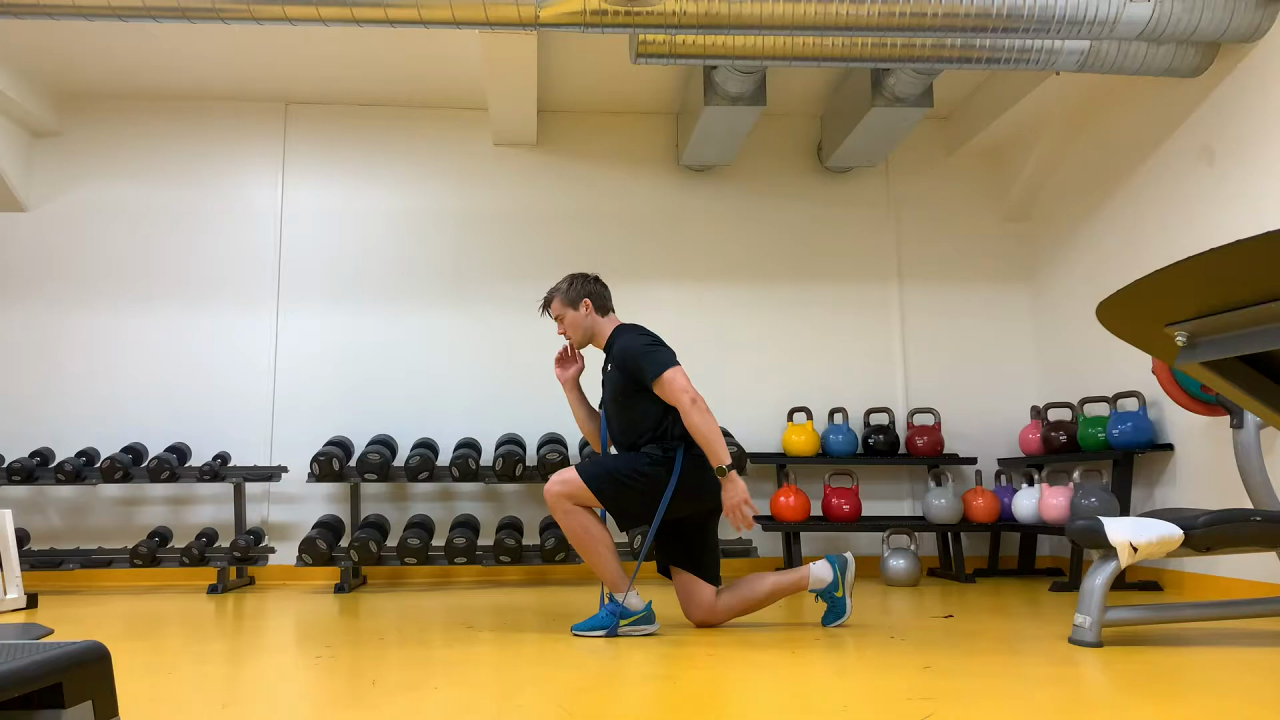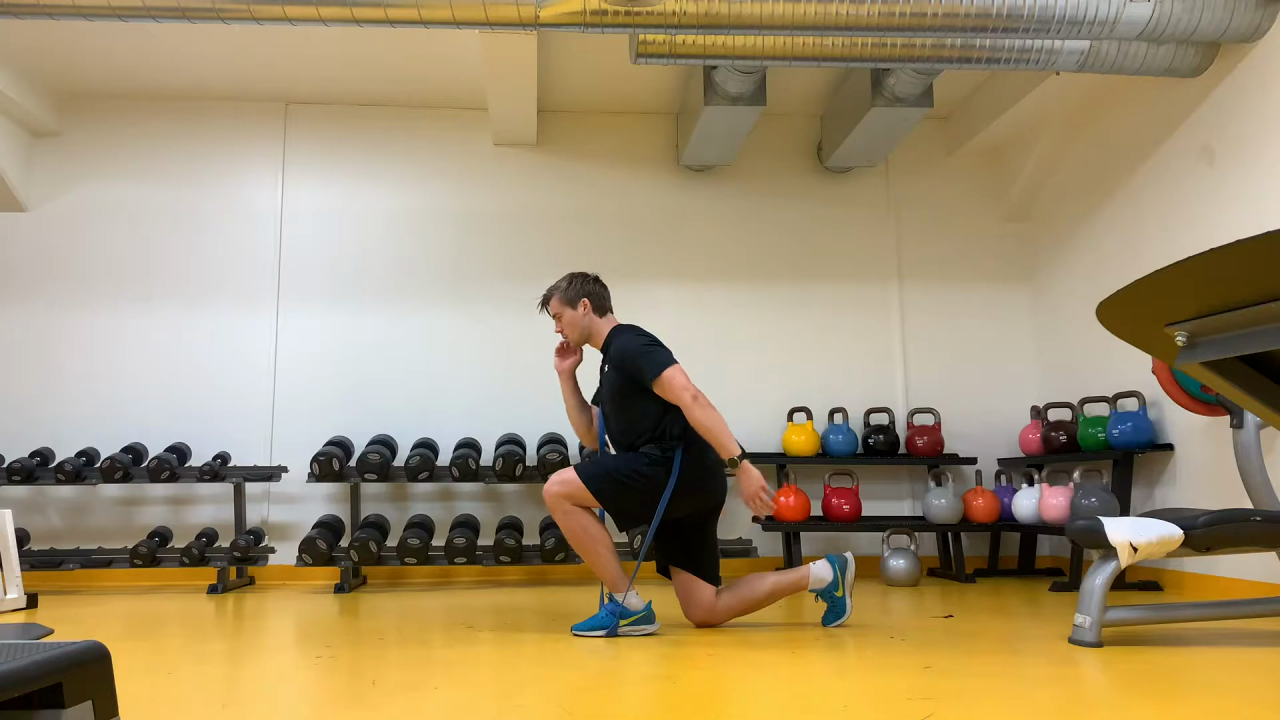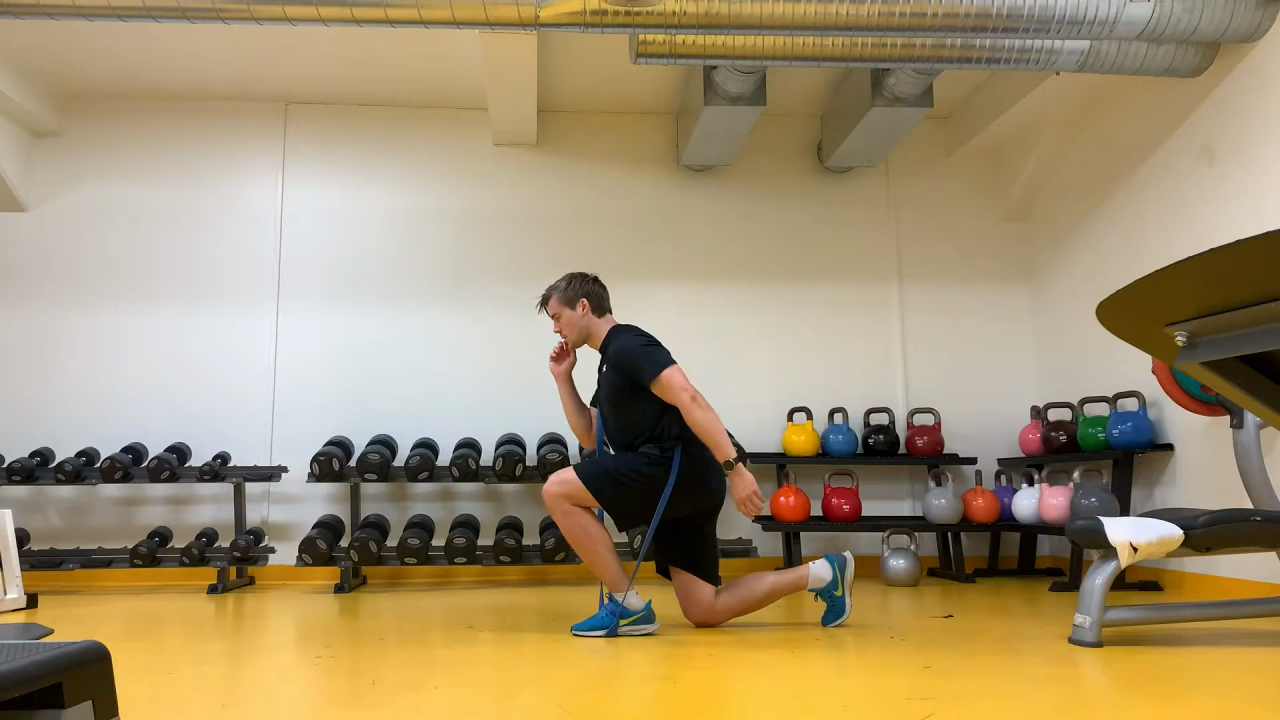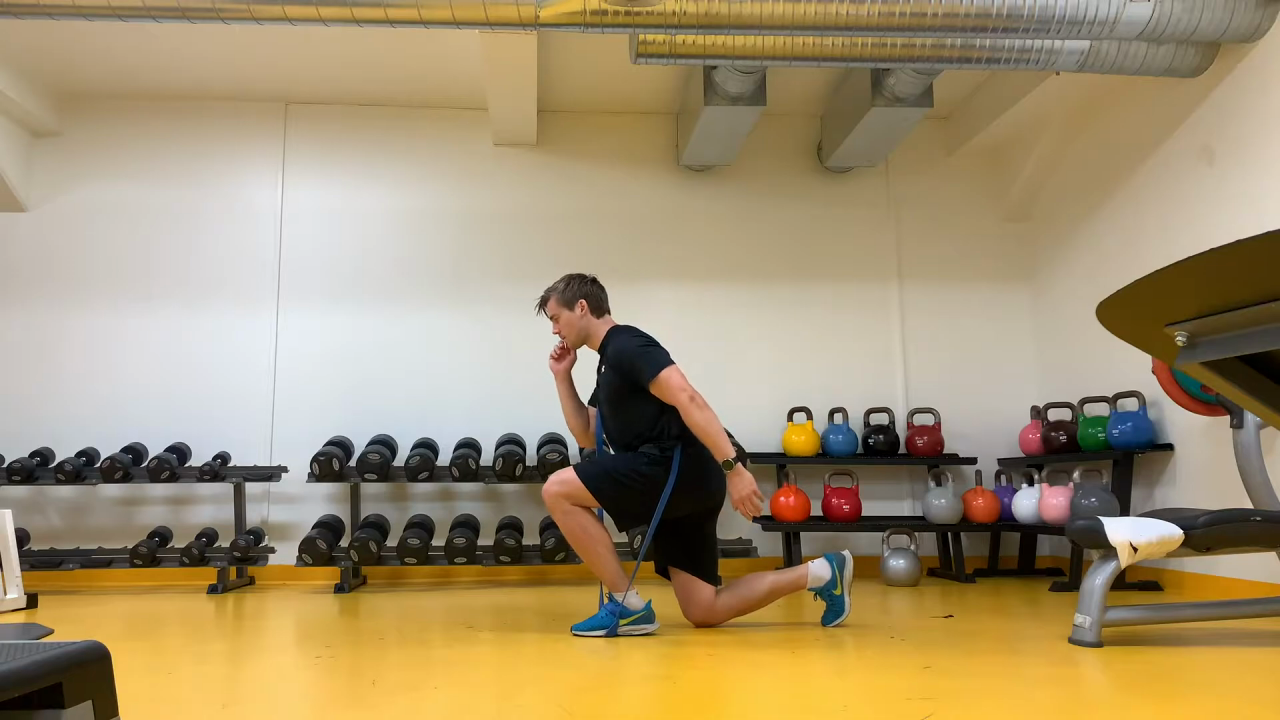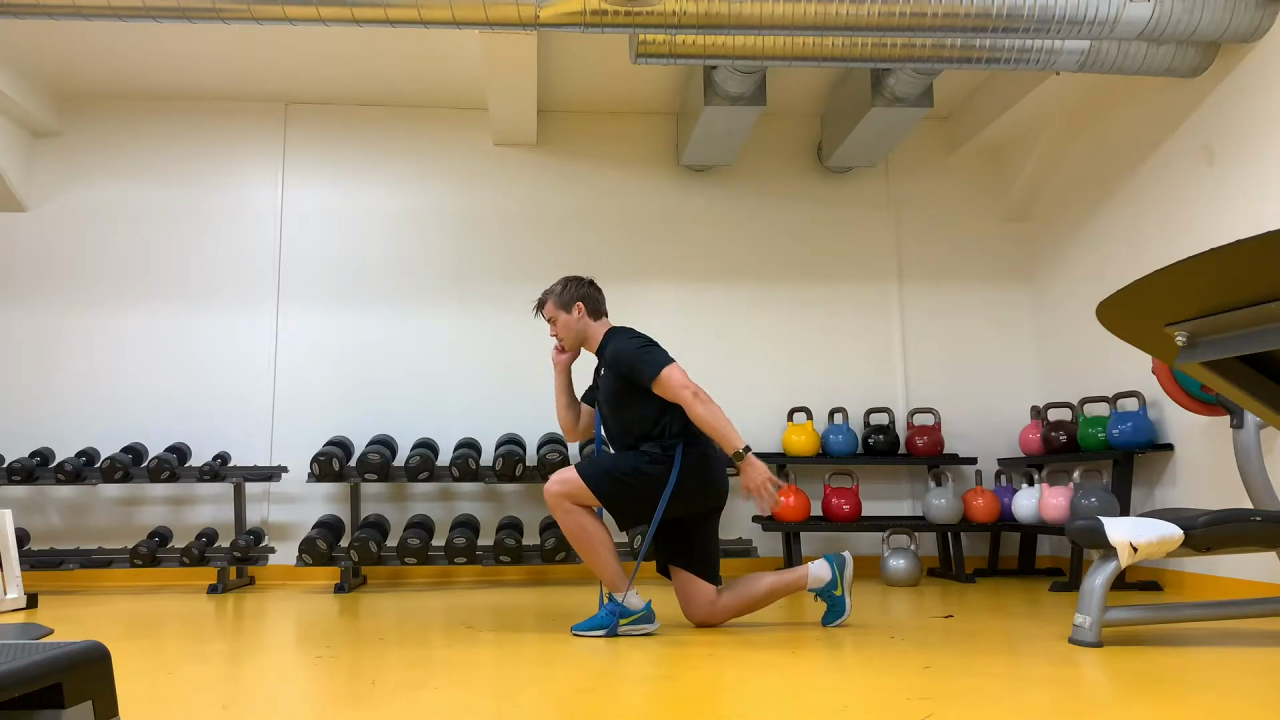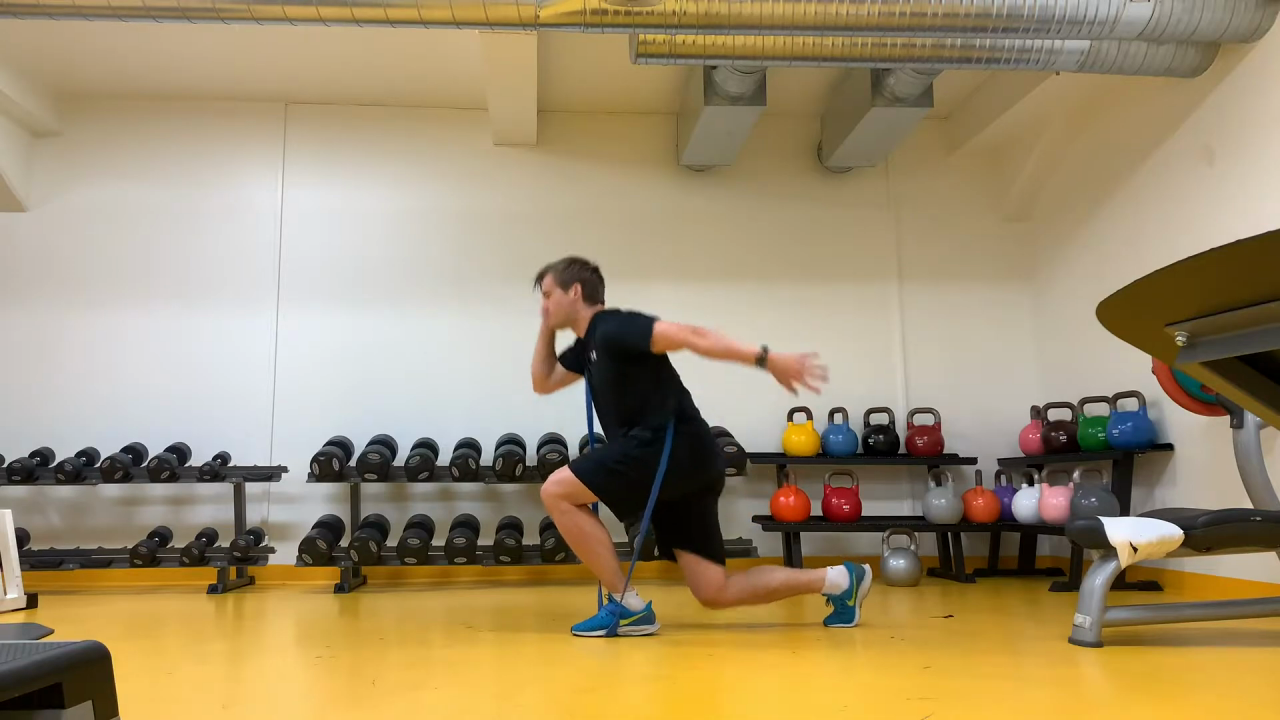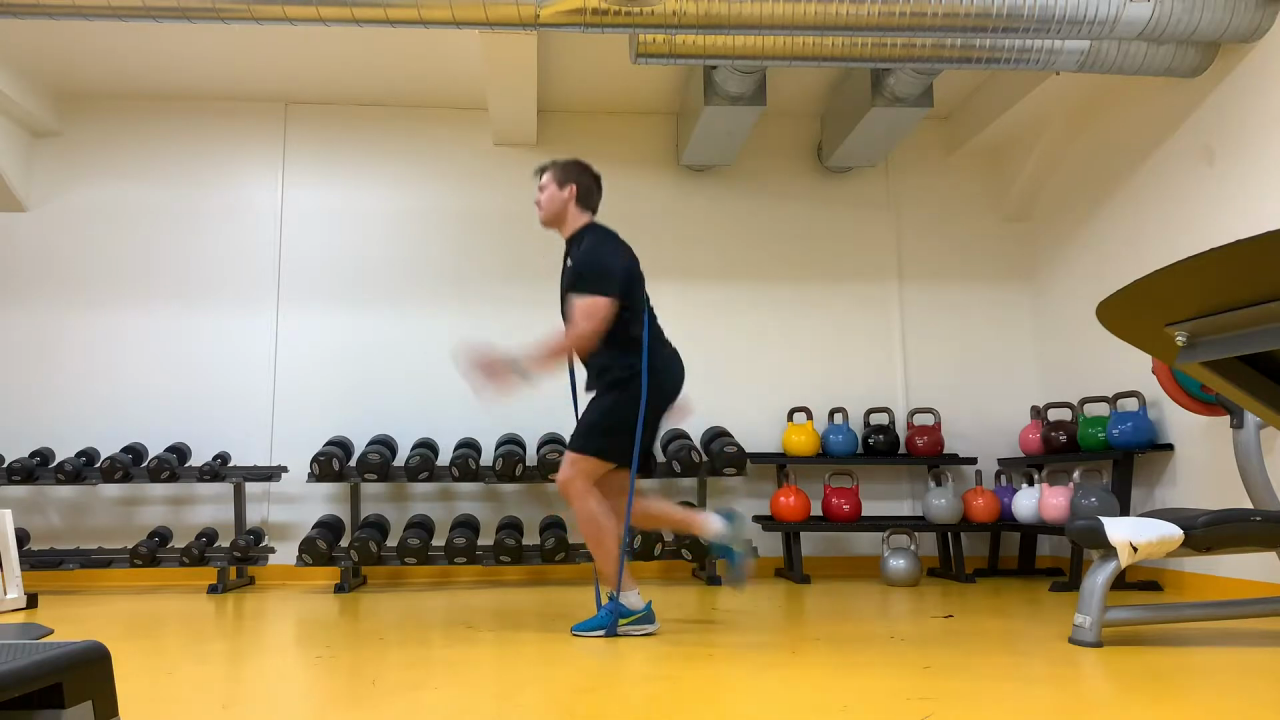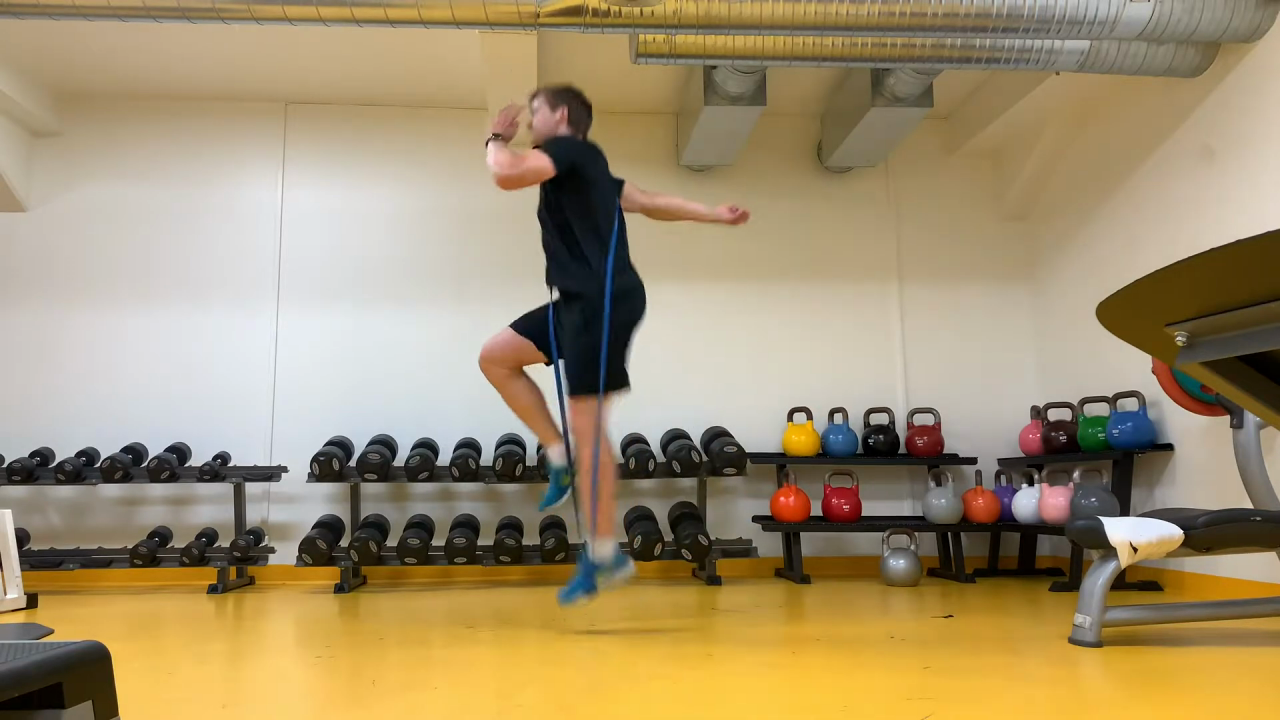
dt=0.2s
person 1, frame 1
left shoulder: (632, 344)
right shoulder: (616, 360)
left elbow: (690, 402)
right elbow: (601, 441)
left wrist: (728, 475)
right wrist: (571, 386)
left hip: (678, 467)
right hip: (680, 481)
left knee: (559, 490)
right knee: (705, 611)
left ankle: (628, 606)
right ankle: (824, 574)
person 1, frame 2
left shoulder: (629, 345)
right shoulder: (613, 360)
left elbow: (691, 399)
right elbow: (590, 435)
left wrist: (739, 465)
right wrist: (567, 377)
left hip: (677, 467)
right hip: (680, 480)
left knee: (558, 490)
right knee: (705, 612)
left ankle: (627, 606)
right ankle: (824, 574)
person 1, frame 3
left shoulder: (628, 346)
right shoulder: (611, 360)
left elbow: (690, 399)
right elbow: (590, 436)
left wrist: (734, 467)
right wrist: (563, 379)
left hip: (677, 467)
right hip: (681, 482)
left knee: (558, 490)
right knee: (705, 612)
left ankle: (628, 606)
right ankle: (823, 574)
person 1, frame 4
left shoulder: (626, 347)
right shoulder: (610, 361)
left elbow: (688, 399)
right elbow: (586, 435)
left wrist: (733, 467)
right wrist: (563, 377)
left hip: (677, 466)
right hip: (679, 480)
left knee: (558, 490)
right knee: (704, 611)
left ankle: (628, 605)
right ankle: (823, 572)
person 1, frame 5
left shoulder: (624, 349)
right shoulder: (607, 363)
left elbow: (691, 396)
right elbow: (573, 429)
left wrist: (744, 457)
right wrist: (563, 367)
left hip: (681, 465)
right hip: (684, 478)
left knee: (560, 490)
right knee: (705, 611)
left ankle: (627, 606)
right ankle: (824, 573)
person 1, frame 6
left shoulder: (616, 328)
right shoulder: (591, 345)
left elbow: (692, 335)
right elbow: (543, 384)
left wrist: (767, 359)
right wrist: (547, 329)
left hip: (671, 448)
right hip: (687, 461)
left knee: (556, 493)
right knee: (716, 593)
left ankle: (627, 607)
right ankle: (840, 580)
person 1, frame 7
left shoulder: (593, 250)
right shoulder: (587, 251)
left elbow: (586, 331)
left wrist: (515, 364)
left hip: (637, 377)
right hip: (627, 377)
left knee: (574, 479)
right knee: (608, 494)
left ankle: (629, 605)
right ankle: (716, 527)
person 1, frame 8
left shoulder: (567, 148)
right shoulder: (583, 167)
left elbow: (506, 174)
right elbow: (649, 200)
left wrist: (496, 138)
right wrist: (711, 212)
left hip: (601, 302)
right hip: (581, 300)
left knee: (585, 425)
right knee: (494, 356)
left ankle: (601, 554)
right ankle: (557, 452)
